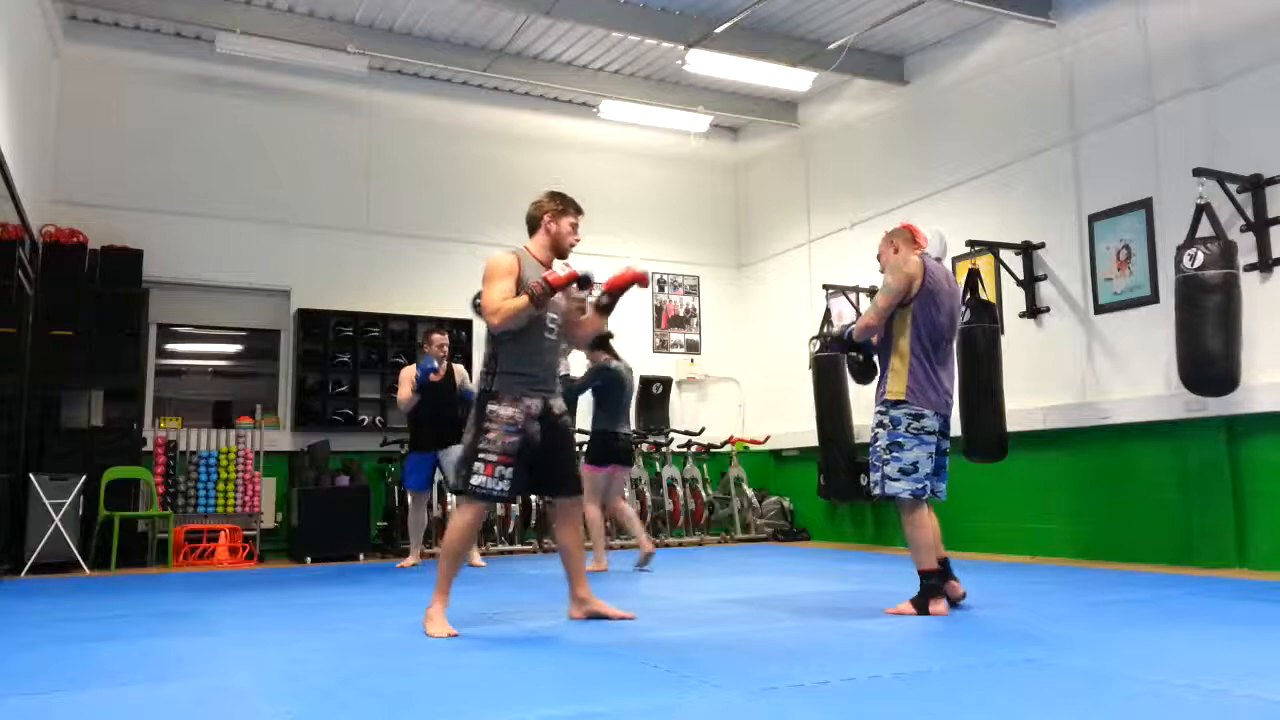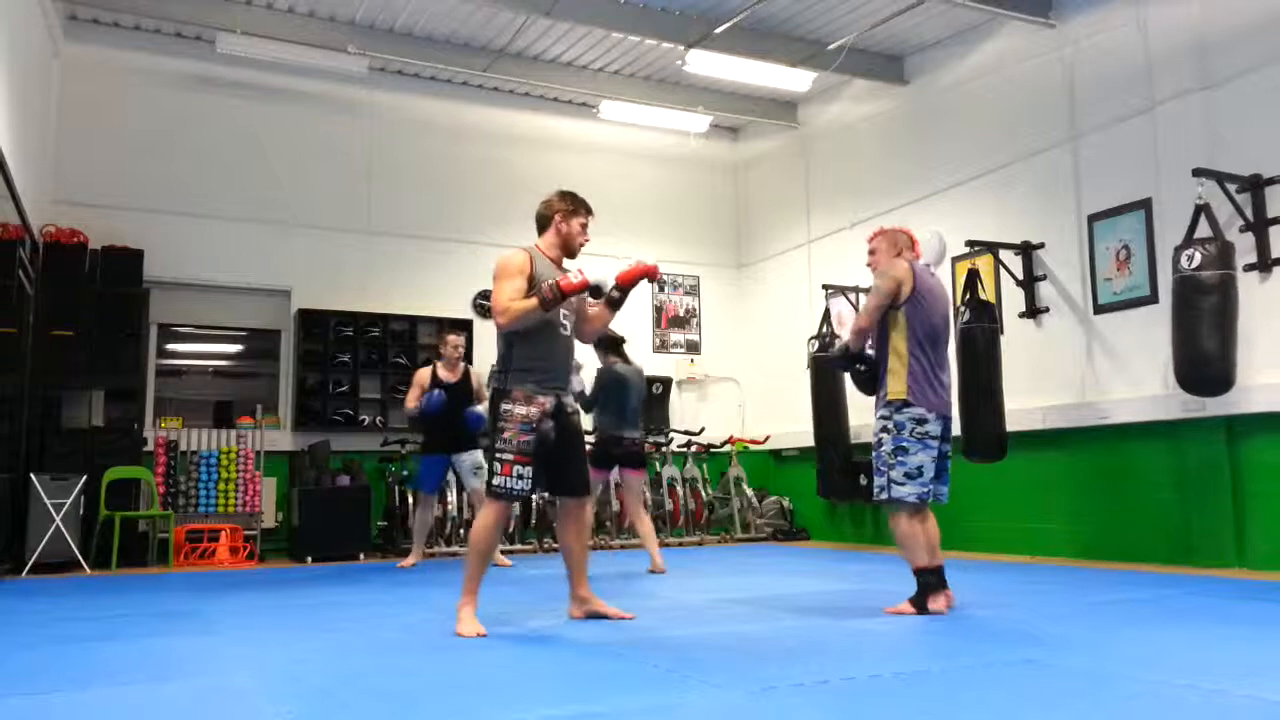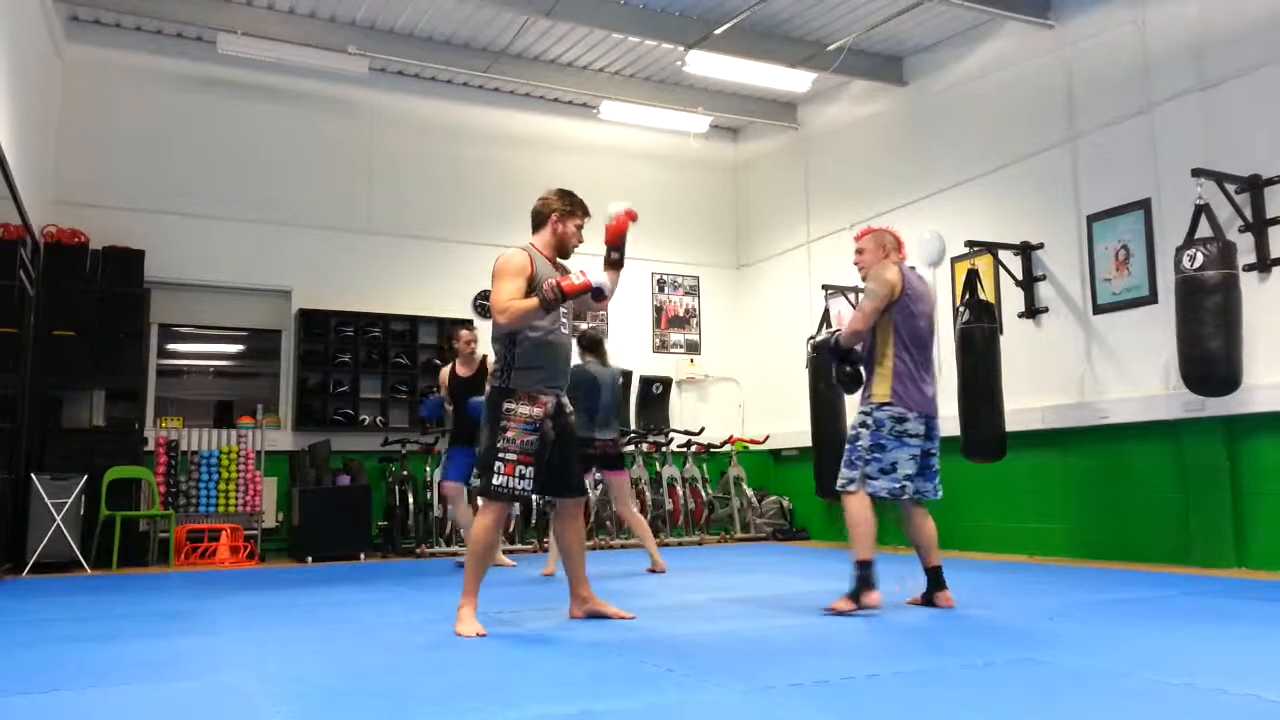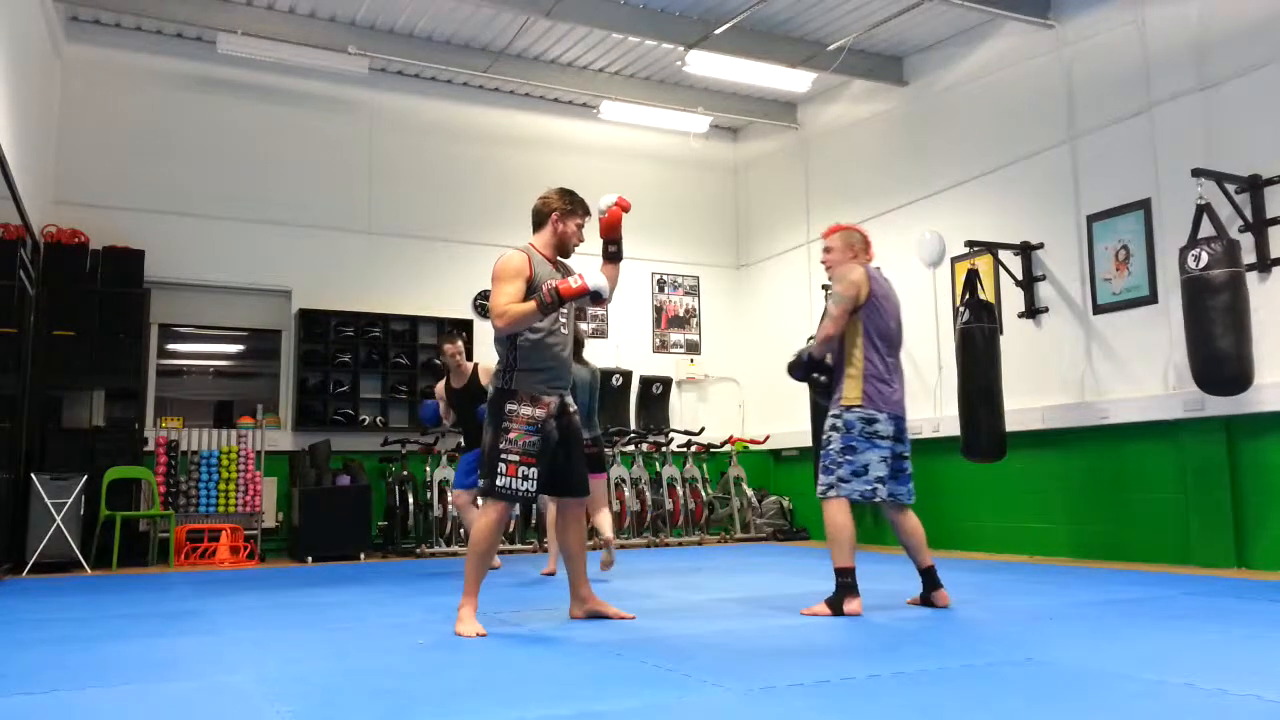
dt=0.3s
person 1, frame 1
left shoulder: (558, 278)
right shoulder: (508, 262)
left elbow: (577, 337)
right elbow: (496, 318)
left wrist: (610, 297)
right wrist: (545, 289)
left hip: (548, 403)
right hip: (505, 400)
left knee: (569, 499)
right knee: (476, 502)
left ankle: (581, 598)
right ankle: (437, 605)
person 1, frame 2
left shoulder: (568, 275)
right shoulder: (519, 260)
left elbow: (587, 331)
right elbow: (504, 317)
left wrist: (619, 291)
right wrist: (556, 292)
left hip: (559, 400)
right hip: (519, 397)
left knee: (575, 498)
right knee: (500, 500)
left ankle: (581, 597)
right ankle: (467, 605)
person 1, frame 3
left shoulder: (559, 268)
right shoulder: (517, 259)
left elbow: (597, 301)
right elbow: (503, 316)
left wrist: (615, 251)
right wrist: (559, 292)
left hip: (554, 400)
right hip: (517, 398)
left knee: (572, 499)
right knee: (498, 501)
left ankle: (581, 597)
right ankle: (466, 606)
person 1, frame 4
left shoulder: (561, 269)
right shoulder: (517, 261)
left elbow: (603, 294)
right elbow: (502, 320)
left wrist: (612, 243)
right wrist: (557, 295)
left hip: (559, 401)
right hip: (521, 400)
left knee: (574, 499)
right knee: (500, 502)
left ankle: (582, 598)
right ankle: (467, 606)
person 2, frame 1
left shoulder: (907, 264)
right shoulder: (945, 277)
left elbow: (871, 322)
left wrist: (851, 338)
right wrist: (873, 344)
left hip: (905, 398)
right hip: (935, 399)
left knee: (908, 498)
right knee: (917, 496)
left ankle: (931, 594)
right ankle: (946, 577)
person 2, frame 2
left shoulder: (896, 270)
right shoulder: (934, 284)
left elbow: (864, 323)
left wrist: (849, 352)
right wrist: (874, 361)
left hip: (906, 401)
right hip: (935, 403)
left knee: (900, 500)
right knee: (915, 500)
left ankle: (929, 591)
right ankle: (937, 585)
person 2, frame 3
left shoulder: (886, 273)
right shoulder: (919, 285)
left elbow: (858, 327)
left wrist: (836, 343)
right wrist: (857, 356)
left hip: (889, 401)
right hip: (920, 403)
left knee: (855, 487)
right knee: (910, 499)
left ankle: (864, 586)
right ankle: (937, 587)
person 2, frame 4
left shoulder: (851, 275)
right shoulder: (882, 286)
left elbow: (831, 331)
left wrist: (810, 358)
right wrist: (828, 367)
left hip: (859, 403)
right hip: (889, 404)
left knee: (834, 493)
right knee: (893, 501)
left ankle: (846, 593)
right ankle: (933, 587)
person 3, frame 1
left shoulder: (602, 369)
right shoulder: (625, 368)
left elbow: (571, 390)
left hip: (604, 438)
right hip: (624, 439)
left knee: (591, 501)
right knee: (615, 500)
left ankle: (600, 560)
right ankle: (645, 544)
person 3, frame 2
left shoulder: (607, 373)
right shoulder: (638, 373)
left elbow: (588, 405)
left wrist: (575, 379)
left hip: (610, 442)
right hip: (635, 444)
right knee: (637, 510)
right ankle: (657, 561)
person 3, frame 3
left shoulder: (578, 372)
right shoulder: (615, 374)
left hip: (584, 444)
right hip: (611, 445)
right knee: (628, 508)
left ankle: (552, 564)
right ankle: (656, 560)
person 3, frame 4
right shoulder: (594, 372)
right hip: (592, 443)
left knee: (554, 502)
right knee: (599, 507)
left ankle: (552, 562)
right ankle: (607, 535)
person 4, frame 1
left shoulder: (458, 371)
right shoulder: (409, 372)
left elbow: (471, 400)
right elbow: (403, 405)
left wrist: (469, 401)
right wrist: (420, 386)
left hip: (451, 442)
right hip: (421, 444)
right knee: (418, 498)
left ankle: (472, 551)
right ankle: (415, 553)
person 4, frame 2
left shoulder: (473, 375)
right shoulder: (424, 374)
left elbow: (485, 401)
right elbow: (409, 407)
left wrist: (480, 413)
right wrist: (422, 407)
left hip: (466, 446)
right hip: (435, 447)
left knee: (481, 496)
right knee: (425, 499)
left ankle: (493, 552)
right ankle: (416, 552)
person 4, frame 3
left shoulder: (491, 366)
right shoulder: (446, 373)
right wrist: (440, 409)
right hip: (460, 440)
right knee: (450, 491)
left ankle: (496, 551)
person 4, frame 4
left shoulder: (486, 372)
right shoulder: (442, 388)
right elbow: (447, 422)
right wrist: (440, 419)
right hip: (472, 447)
right knee: (460, 501)
